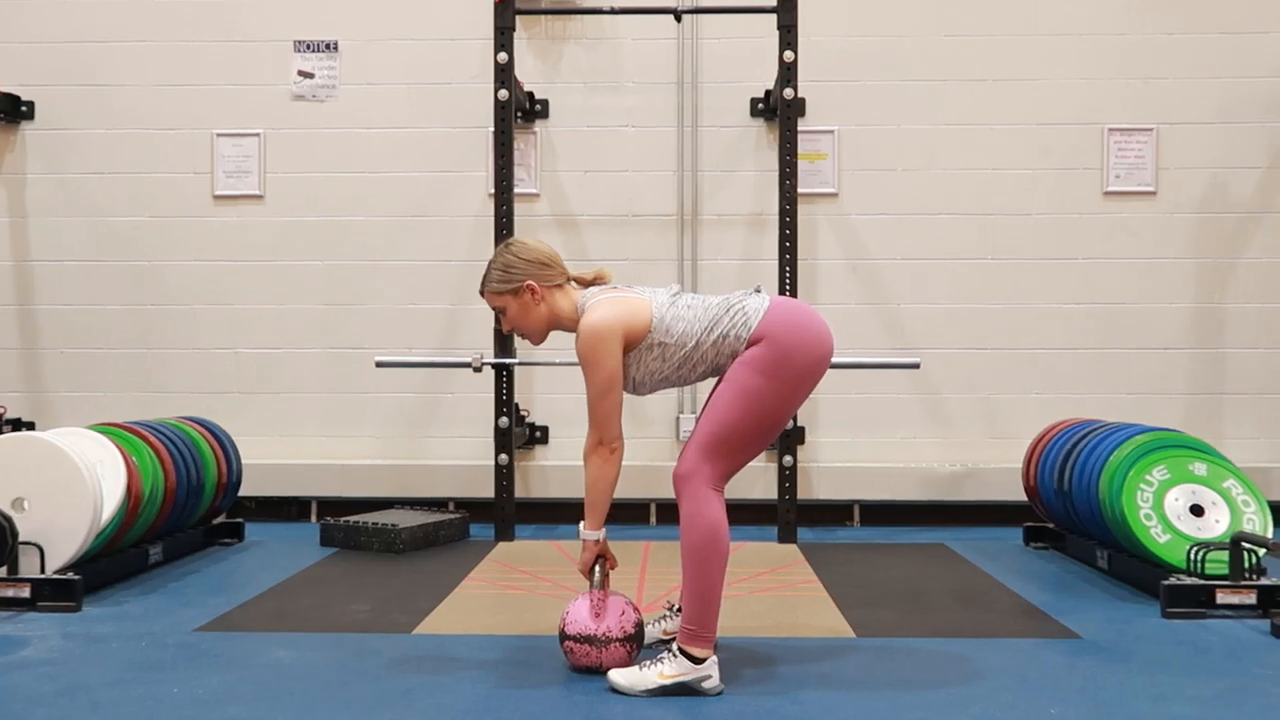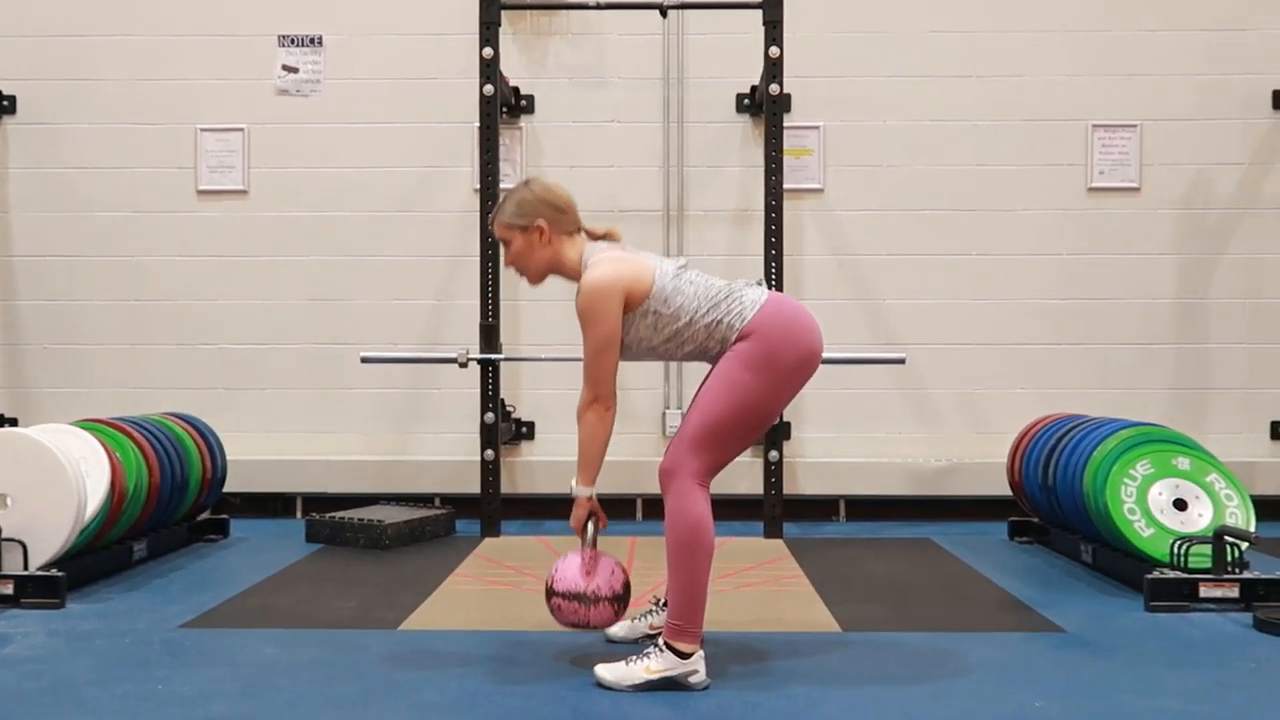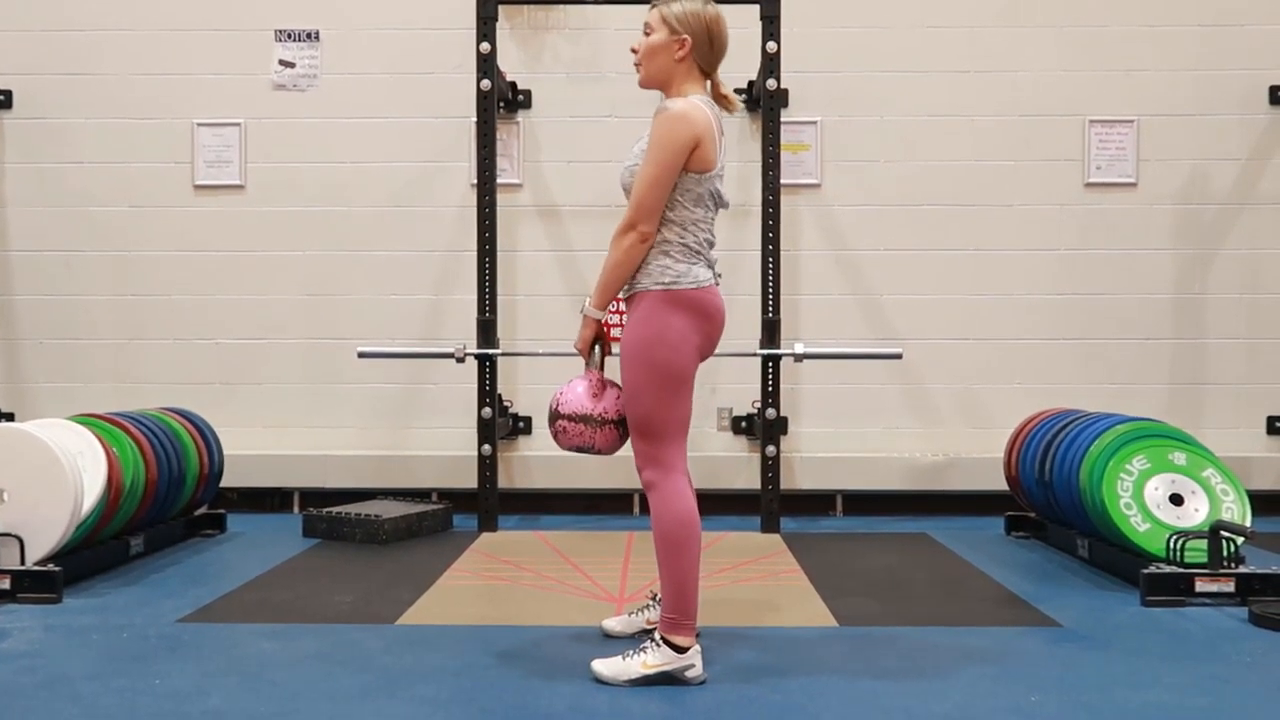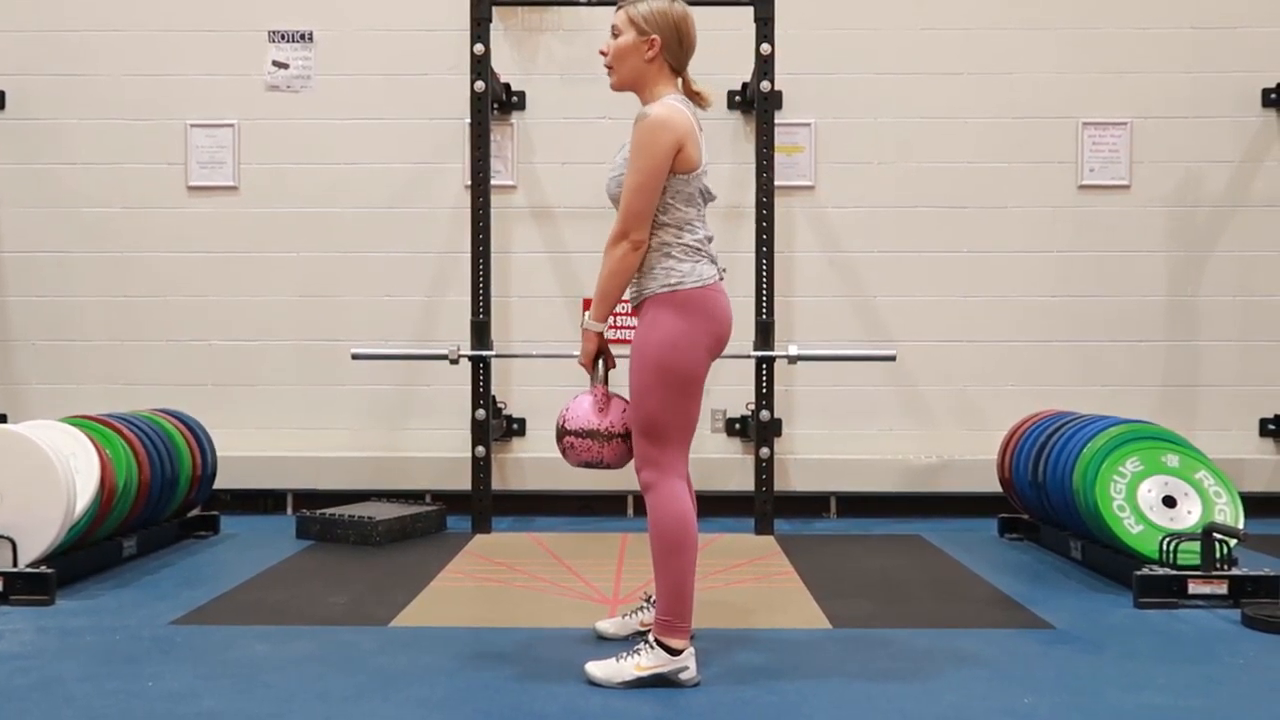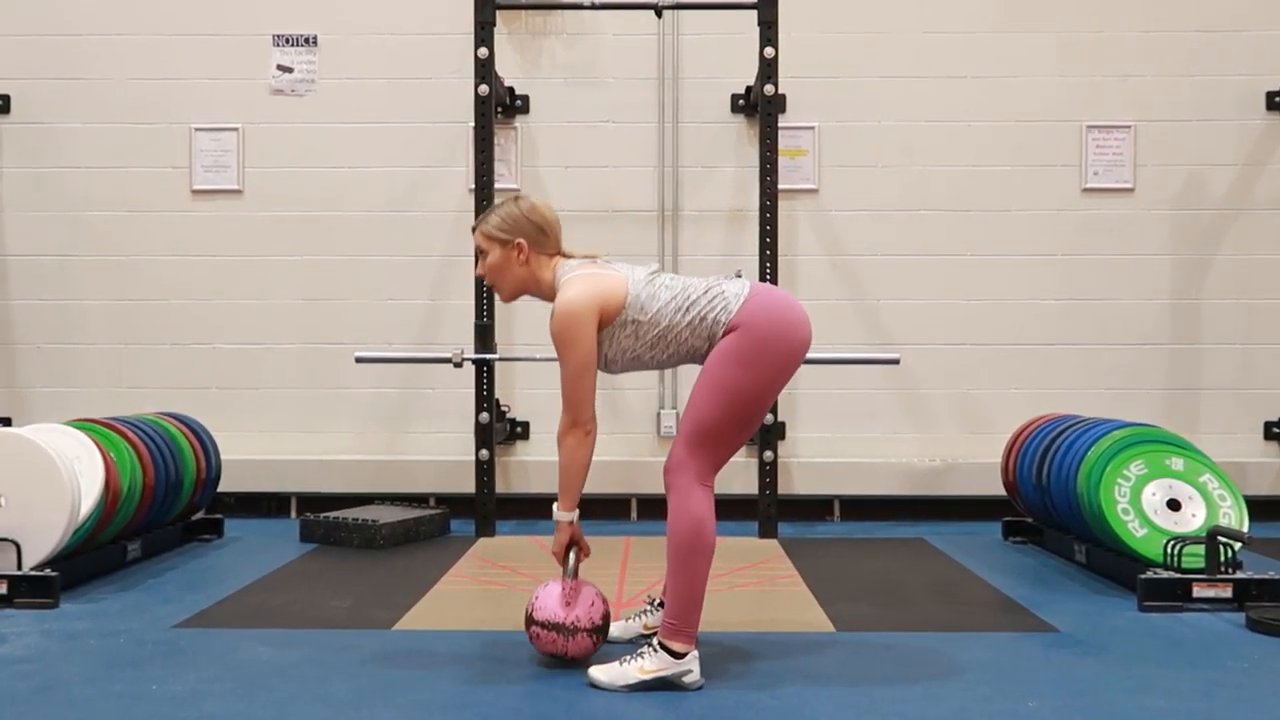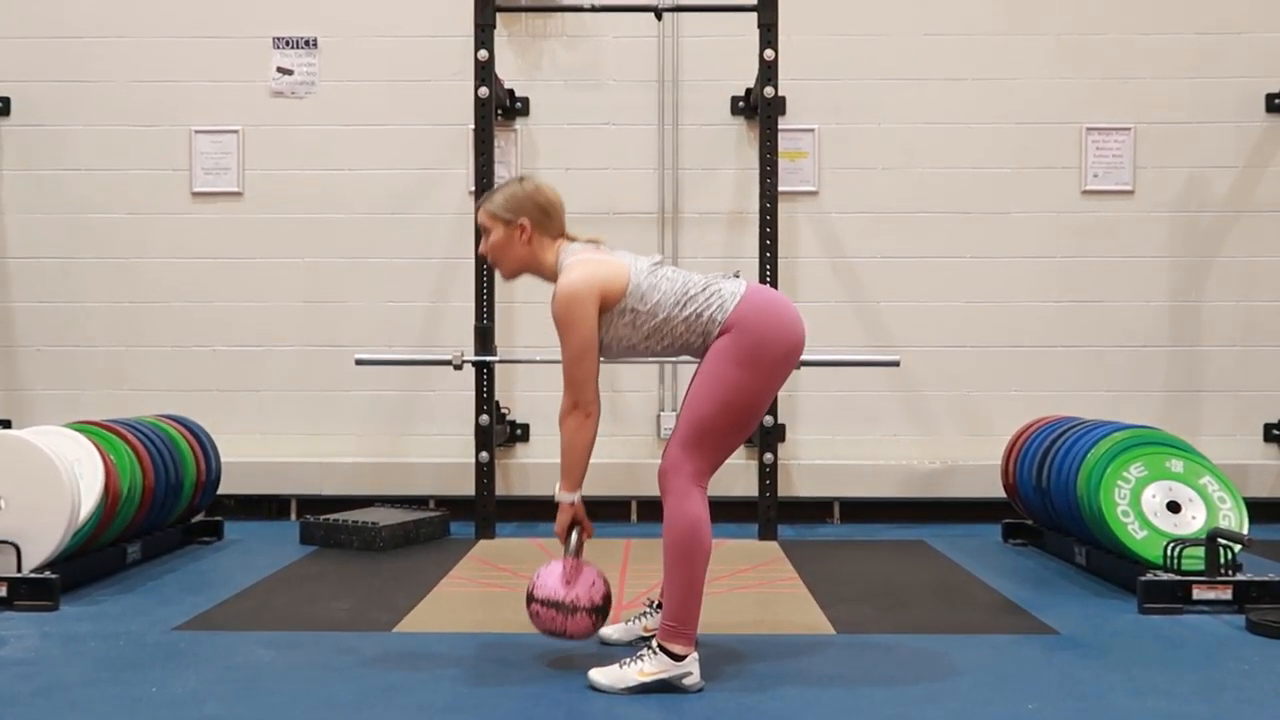
dt=0.7s
person 1, frame 1
left shoulder: (597, 324)
right shoulder: (599, 306)
left elbow: (606, 445)
right elbow: (602, 441)
left wrist: (592, 534)
right wrist: (595, 530)
left hip: (786, 341)
right hip: (784, 334)
left knee: (697, 478)
right knee: (699, 475)
left ankle: (695, 658)
right ankle: (691, 613)
person 1, frame 2
left shoulder: (599, 281)
right shoulder: (602, 263)
left elbow: (598, 403)
right elbow: (598, 397)
left wrist: (583, 494)
right wrist: (587, 491)
left hip: (776, 341)
right hip: (772, 335)
left knee: (683, 476)
right knee: (682, 472)
left ankle: (681, 653)
right ankle: (677, 610)
person 1, frame 3
left shoulder: (680, 113)
right shoulder: (694, 115)
left elbow: (638, 230)
left wrist: (593, 312)
right wrist: (610, 309)
left hip: (667, 305)
right hip: (683, 302)
left knee: (661, 470)
right knee: (663, 464)
left ankle: (678, 646)
right ankle: (673, 604)
person 1, frame 4
left shoulder: (658, 119)
right shoulder: (670, 115)
left elbow: (629, 240)
left wrist: (593, 326)
right wrist: (602, 324)
left hip: (677, 308)
right hip: (686, 304)
left knee: (660, 471)
right knee: (662, 467)
left ankle: (671, 649)
right ankle: (666, 607)
person 1, frame 5
left shoulder: (572, 303)
right shoulder: (580, 281)
left elbow: (580, 427)
right elbow: (575, 420)
left wrist: (565, 516)
right wrist: (569, 510)
left hip: (761, 329)
right hip: (765, 320)
left knee: (687, 474)
right knee: (686, 471)
left ankle: (675, 652)
right ankle: (671, 606)
person 1, frame 6
left shoulder: (574, 285)
right shoulder: (581, 265)
left elbow: (581, 410)
right elbow: (579, 402)
left wrist: (568, 500)
right wrist: (572, 496)
left hip: (759, 329)
right hip: (758, 321)
left knee: (682, 477)
right knee: (681, 474)
left ankle: (674, 655)
right ankle: (670, 610)
